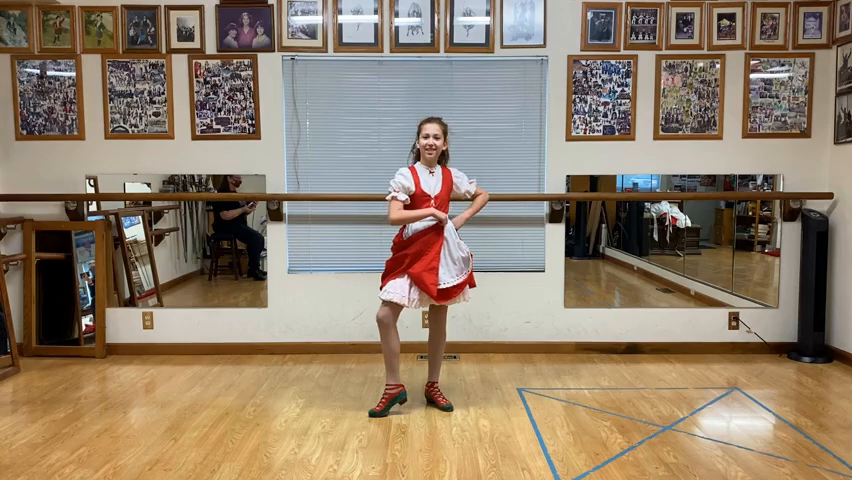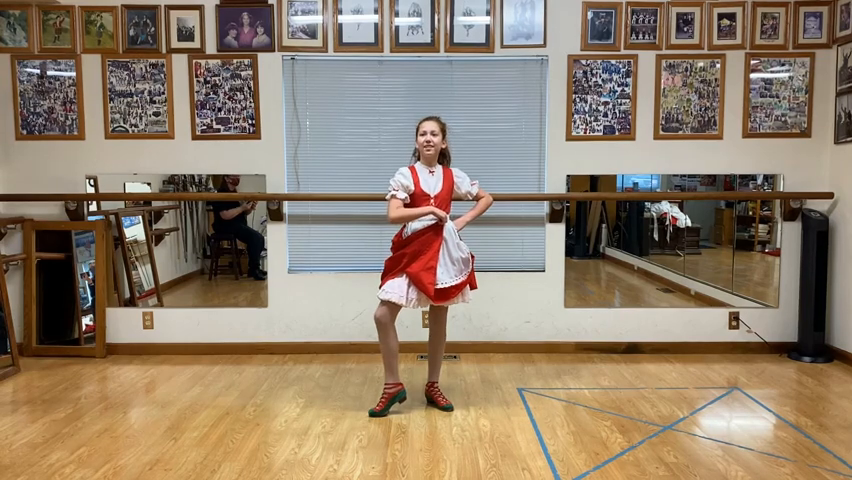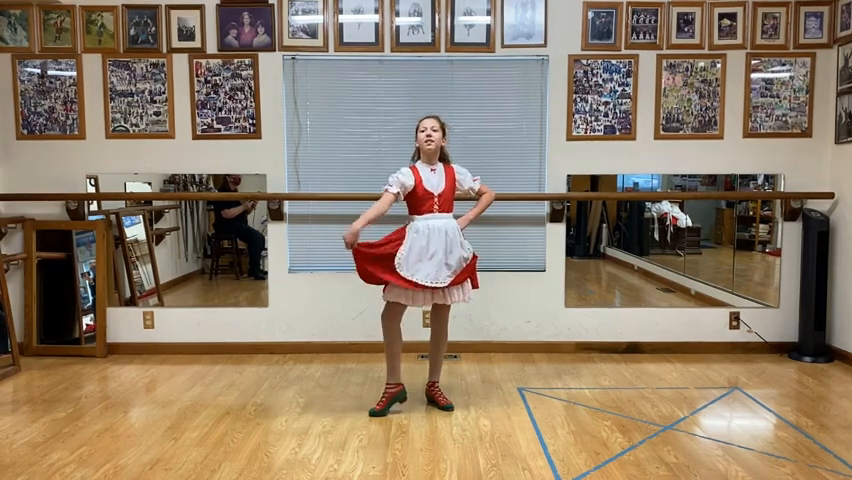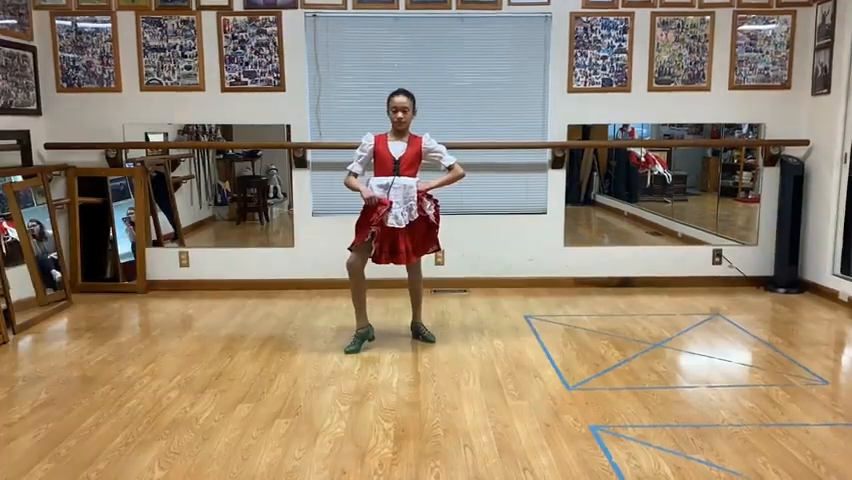
dt=1s
person 1, frame 1
left shoulder: (452, 176)
right shoulder: (405, 175)
left elbow: (482, 195)
right elbow: (394, 217)
left wrist: (460, 220)
right wrist: (432, 211)
left hip: (443, 250)
right hip: (412, 251)
left knee: (438, 320)
right knee: (385, 316)
left ankle: (432, 386)
right ankle: (394, 387)
person 1, frame 2
left shoulder: (453, 176)
right shoulder: (405, 175)
left elbow: (486, 198)
right elbow: (393, 215)
left wrist: (463, 221)
right wrist: (430, 210)
left hip: (444, 249)
right hip: (412, 250)
left knee: (438, 320)
right knee: (383, 315)
left ankle: (433, 386)
right ankle: (393, 385)
person 1, frame 3
left shoulder: (455, 172)
right shoulder: (407, 174)
left elbow: (488, 194)
right elbow: (384, 202)
left wrist: (466, 220)
right wrist: (357, 225)
left hip: (447, 247)
right hip: (416, 247)
left knee: (440, 319)
right knee: (390, 315)
left ankle: (433, 386)
right ankle: (393, 385)
person 1, frame 4
left shoulder: (423, 143)
right shoulder: (372, 142)
left elbow: (458, 172)
right elbow: (349, 177)
left wrist: (429, 186)
right wrist: (363, 189)
left hip: (410, 209)
right hip: (379, 209)
left knee: (413, 266)
right knee: (354, 263)
left ankle: (417, 323)
right ankle: (363, 327)
